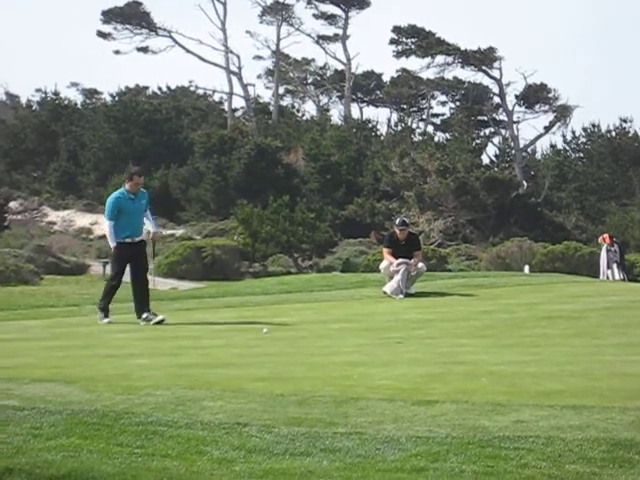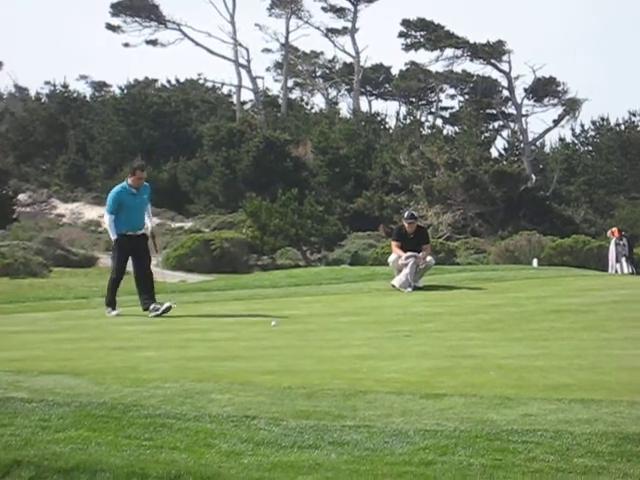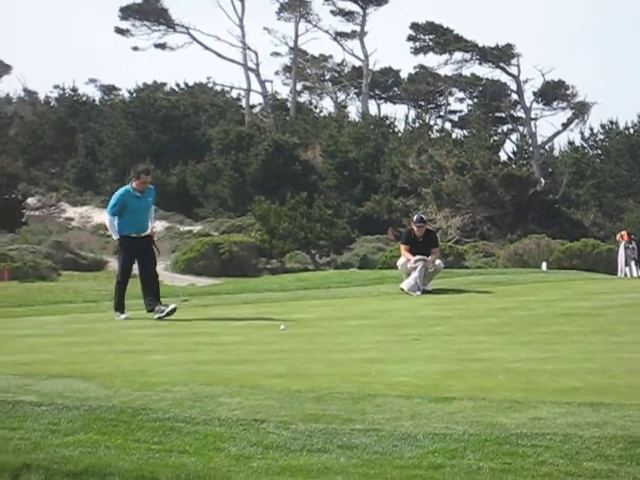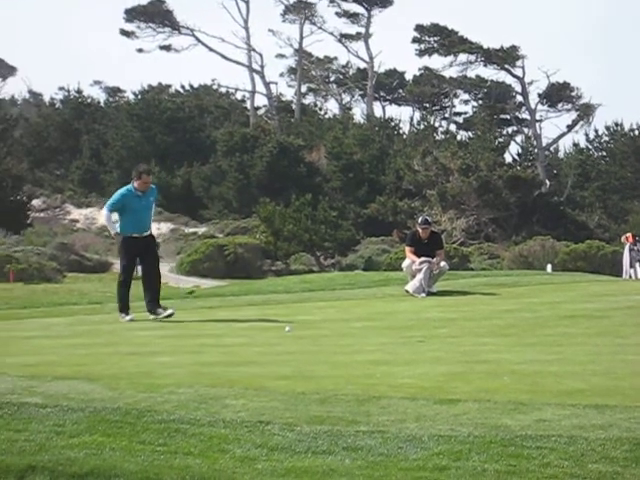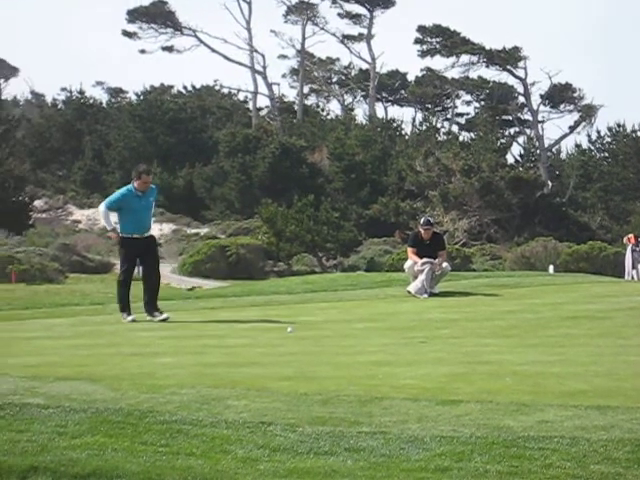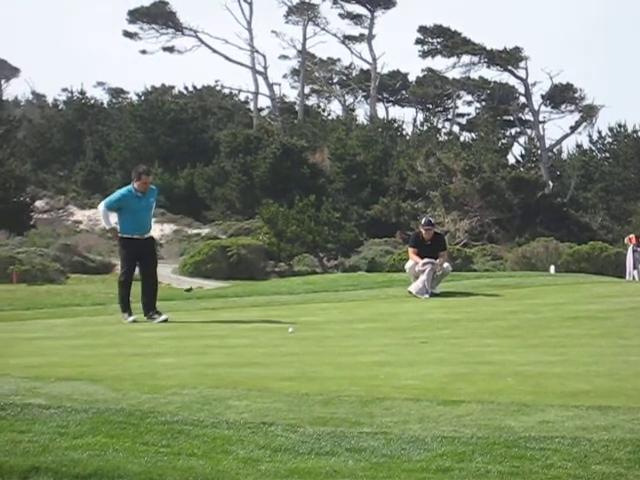
dt=0.1s
person 1, frame 1
left shoulder: (144, 194)
right shoulder: (115, 199)
right elbow: (109, 224)
left wrist: (153, 228)
right wrist: (114, 245)
left hip: (138, 243)
right hip: (121, 245)
left knee: (141, 279)
right knee: (115, 279)
left ankle: (144, 313)
right ankle: (102, 310)
person 1, frame 2
left shoulder: (146, 188)
right shoulder: (117, 192)
right elbow: (109, 217)
left wrist: (149, 223)
right wrist: (114, 238)
left hip: (140, 236)
right hip: (123, 238)
left knee: (144, 270)
right knee: (118, 272)
left ankle: (150, 304)
right ankle: (110, 305)
person 1, frame 3
left shoulder: (151, 191)
right shoulder: (122, 195)
right elbow: (109, 217)
right wrist: (116, 237)
left hip: (145, 238)
right hip: (127, 240)
left knee: (150, 272)
right knee: (123, 275)
left ankle: (154, 305)
right ankle: (119, 309)
person 1, frame 4
left shoulder: (153, 190)
right shoulder: (123, 195)
right elbow: (106, 211)
right wrist: (114, 232)
left hip: (147, 237)
right hip: (128, 240)
left knee: (153, 271)
right knee: (126, 276)
left ankle: (154, 307)
right ankle: (124, 310)
person 1, frame 5
left shoulder: (153, 191)
right shoulder: (123, 195)
right elbow: (103, 208)
right wrist: (111, 228)
left hip: (147, 238)
right hip: (128, 240)
left knee: (152, 274)
right knee: (126, 276)
left ankle: (151, 309)
right ankle: (125, 311)
person 1, frame 6
left shoulder: (153, 191)
right shoulder: (123, 195)
right elbow: (102, 207)
right wrist: (110, 227)
left hip: (147, 239)
right hip: (128, 241)
left knee: (150, 275)
right knee: (126, 276)
left ankle: (150, 311)
right ankle: (126, 311)
